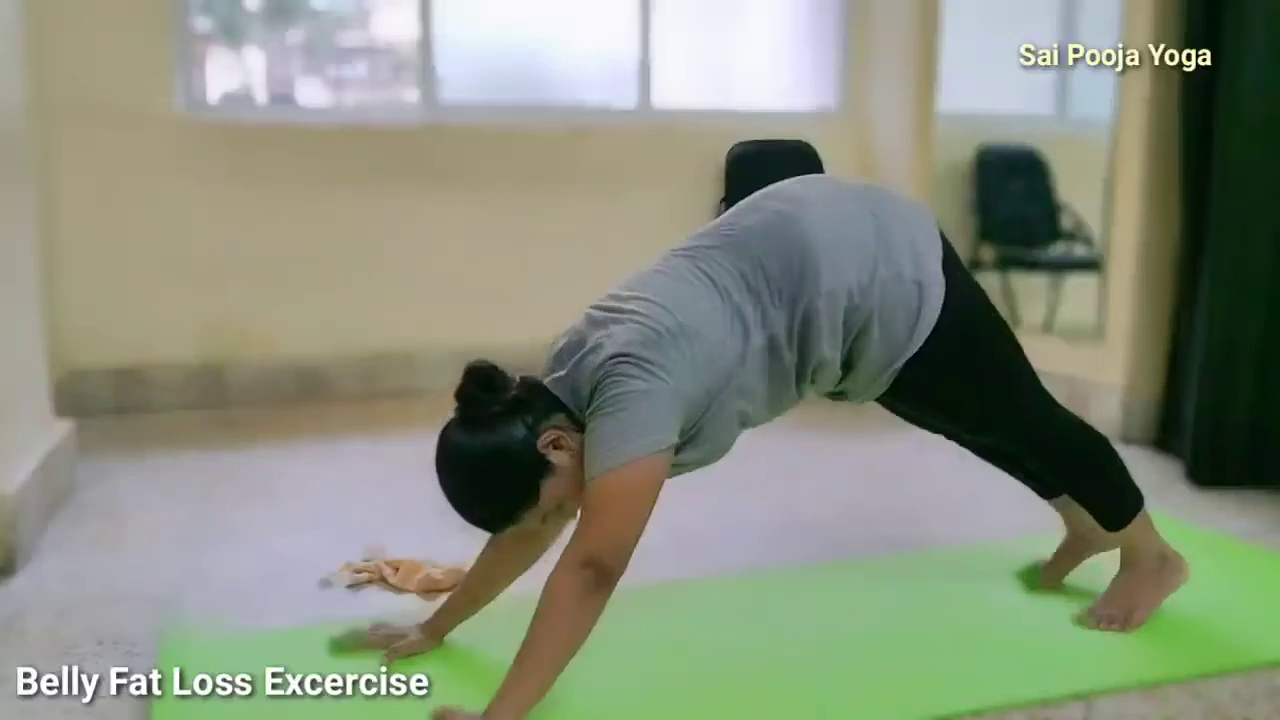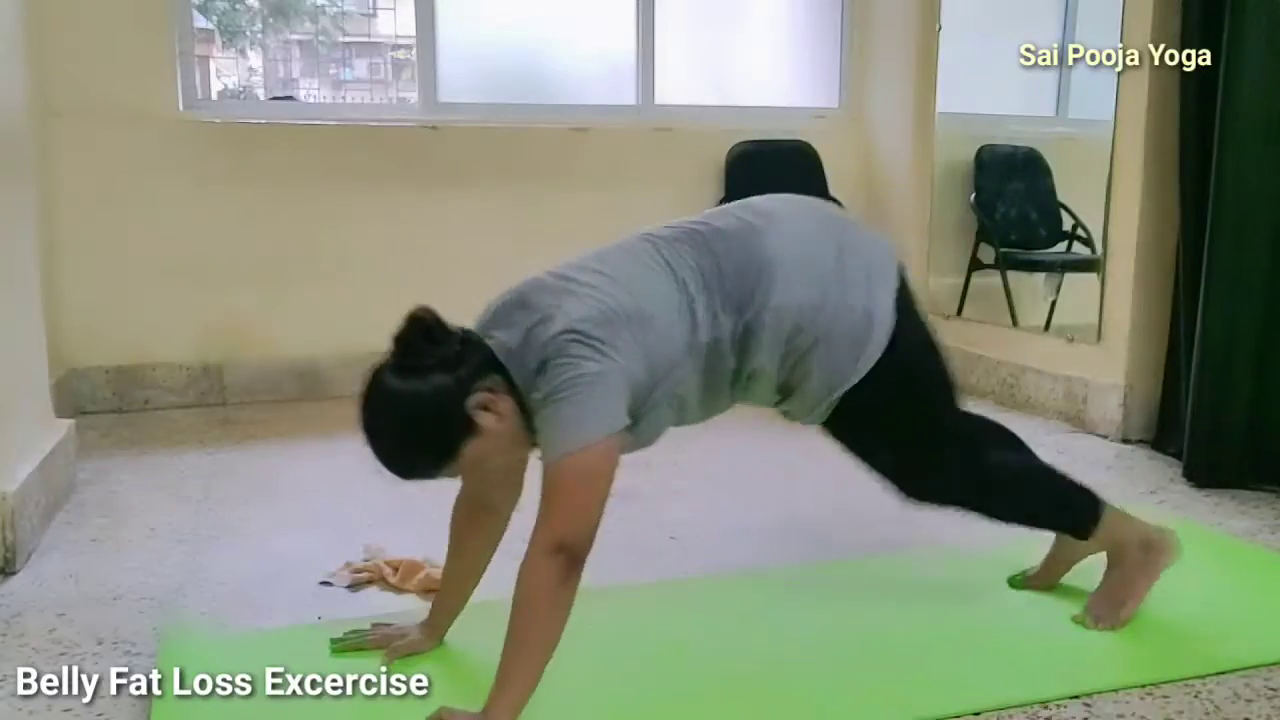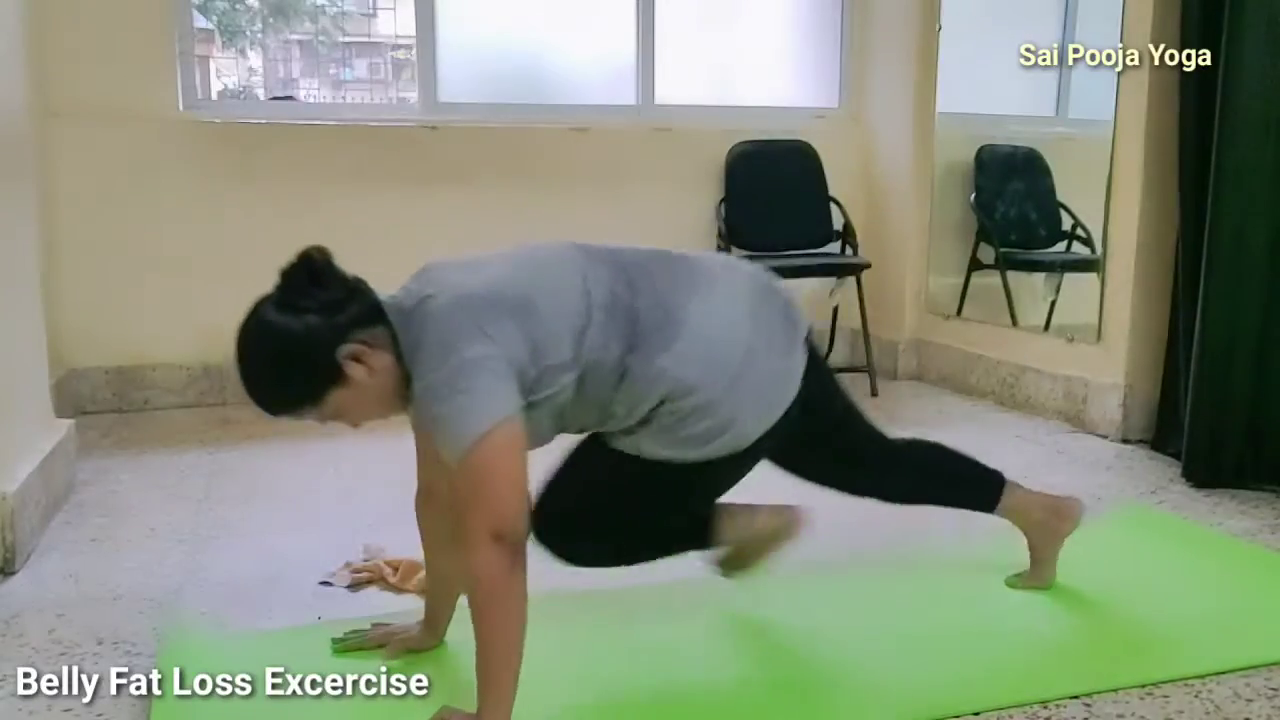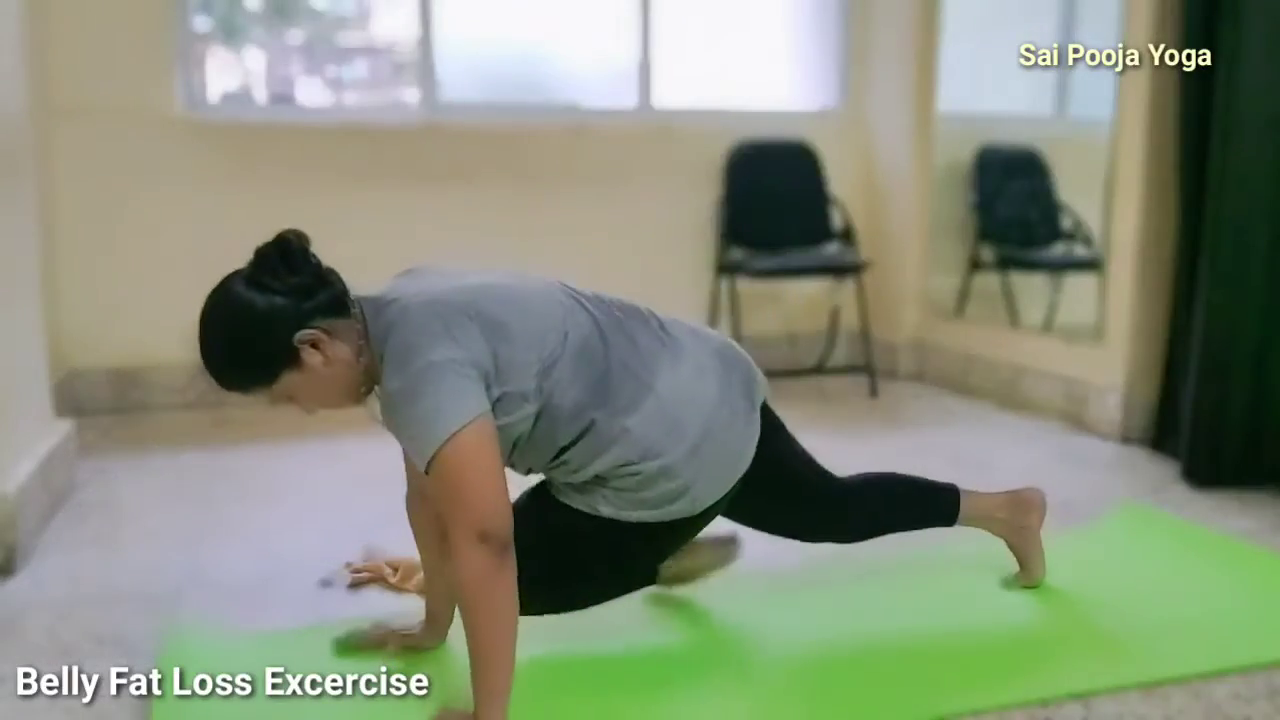
dt=0.4s
person 1, frame 1
left shoulder: (628, 394)
right shoulder: (555, 393)
left elbow: (590, 569)
right elbow: (530, 532)
right wrist: (434, 627)
left hip: (879, 274)
right hip: (814, 238)
left knee: (1020, 417)
right knee: (968, 418)
left ankle: (1152, 557)
right ankle: (1086, 525)
person 1, frame 2
left shoulder: (571, 375)
right shoulder: (493, 356)
left elbow: (559, 551)
right elbow: (485, 503)
right wrist: (431, 625)
left hip: (826, 301)
right hip: (791, 255)
left knee: (932, 473)
right knee: (932, 430)
left ankle: (1134, 538)
right ankle: (1078, 533)
person 1, frame 3
left shoulder: (452, 363)
right shoulder: (418, 317)
left elbow: (494, 543)
right elbow: (442, 493)
right wrist: (431, 624)
left hip: (716, 386)
right hip: (742, 320)
left knee: (568, 528)
right knee: (867, 460)
left ankle: (741, 524)
right ankle: (1043, 511)
person 1, frame 4
left shoulder: (419, 366)
right shoulder: (394, 322)
left elbow: (483, 543)
right elbow: (430, 496)
right wrist: (434, 624)
left hip: (678, 442)
right hip: (701, 388)
left knee: (535, 572)
right knee: (826, 508)
left ankle: (680, 555)
right ankle: (1008, 508)
